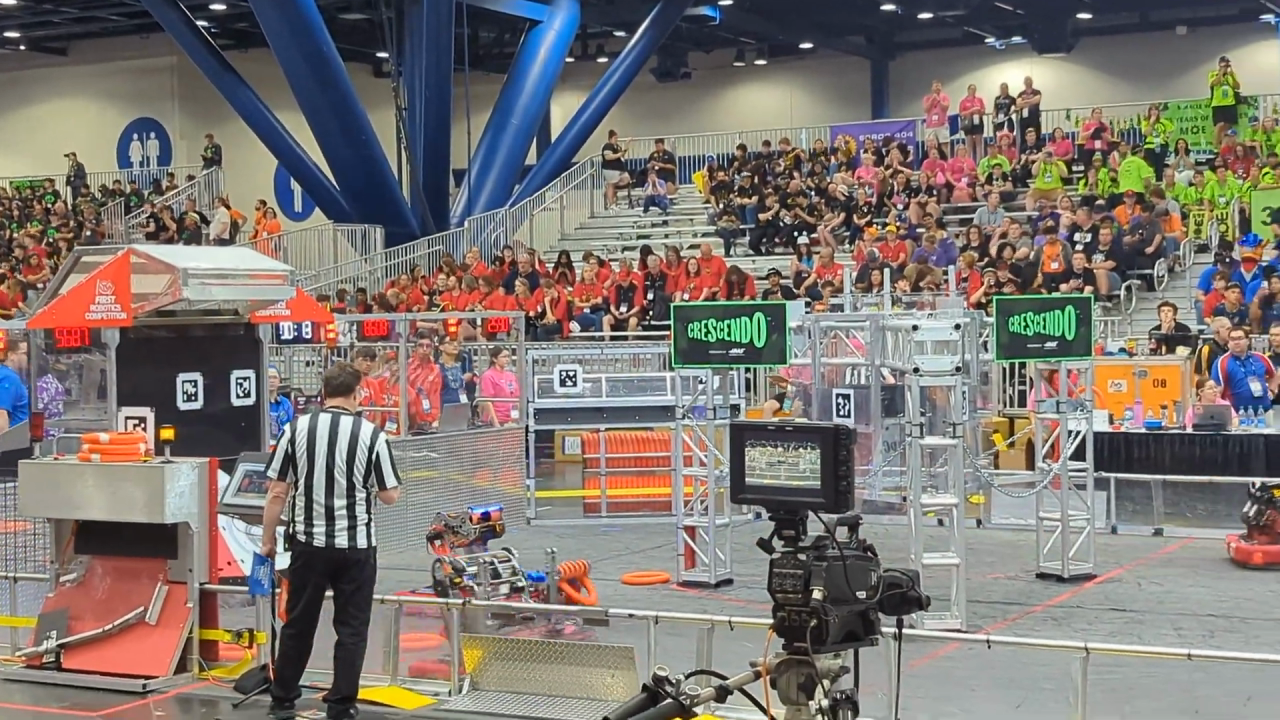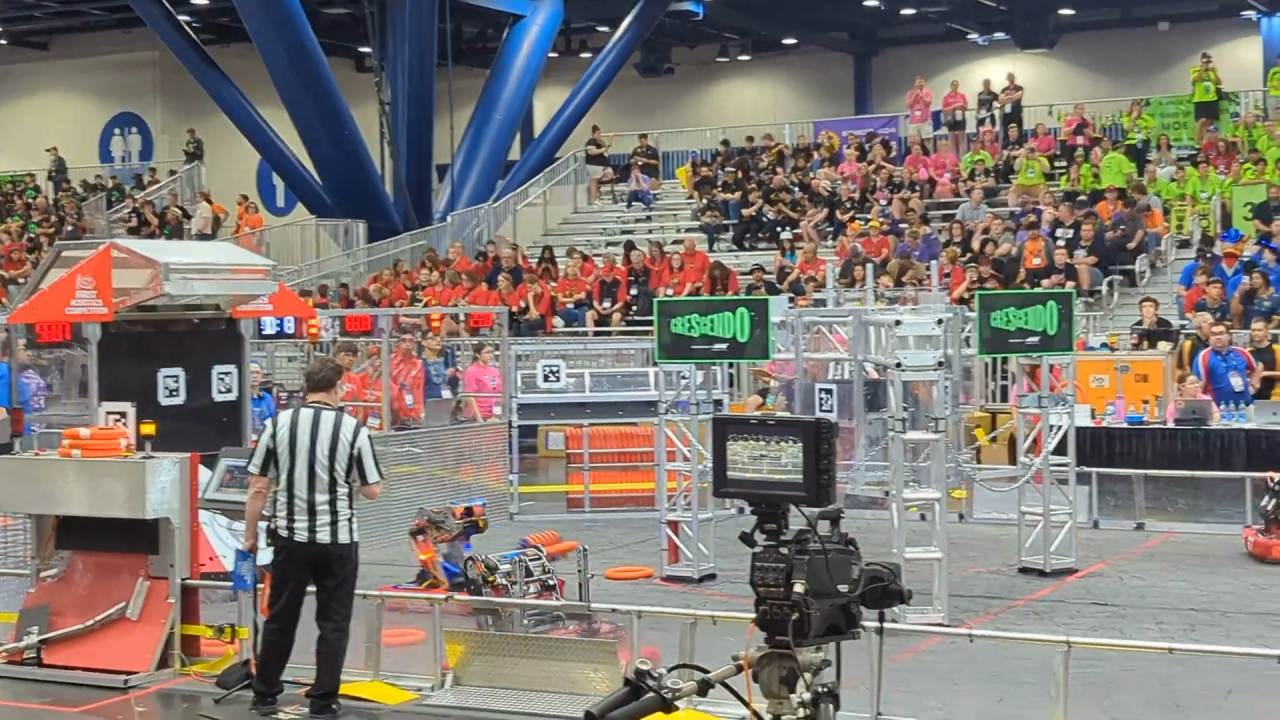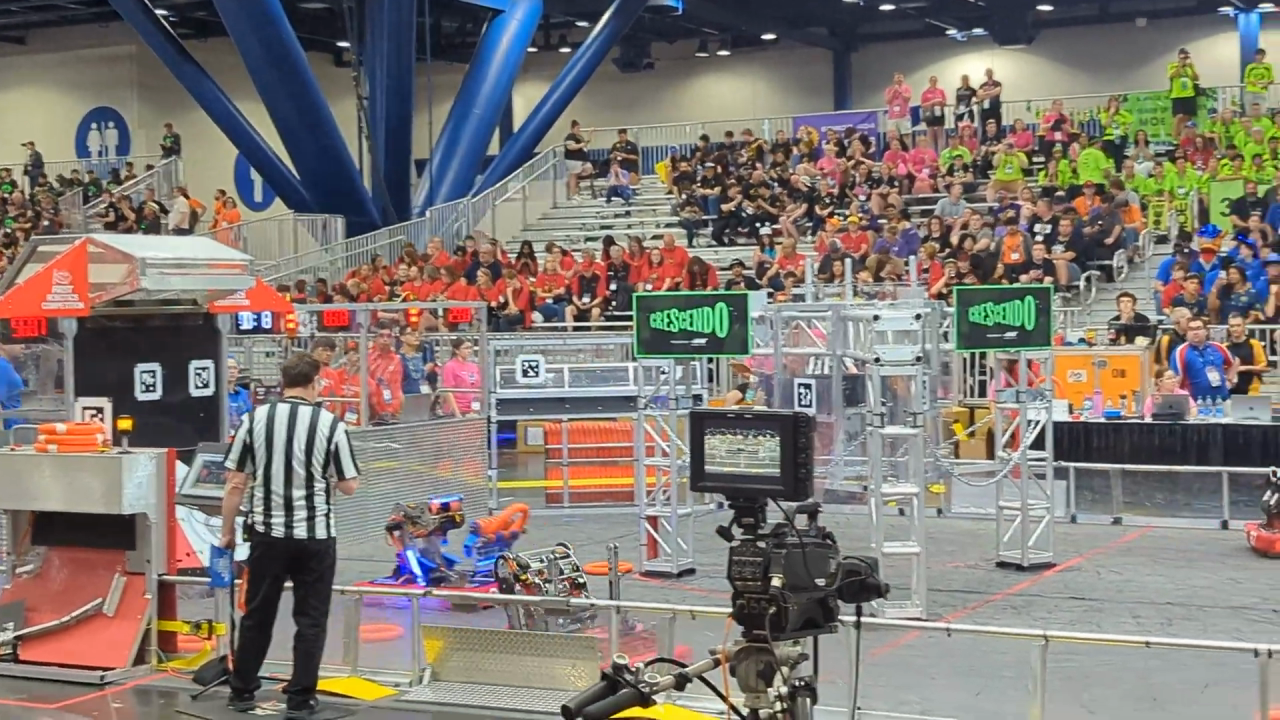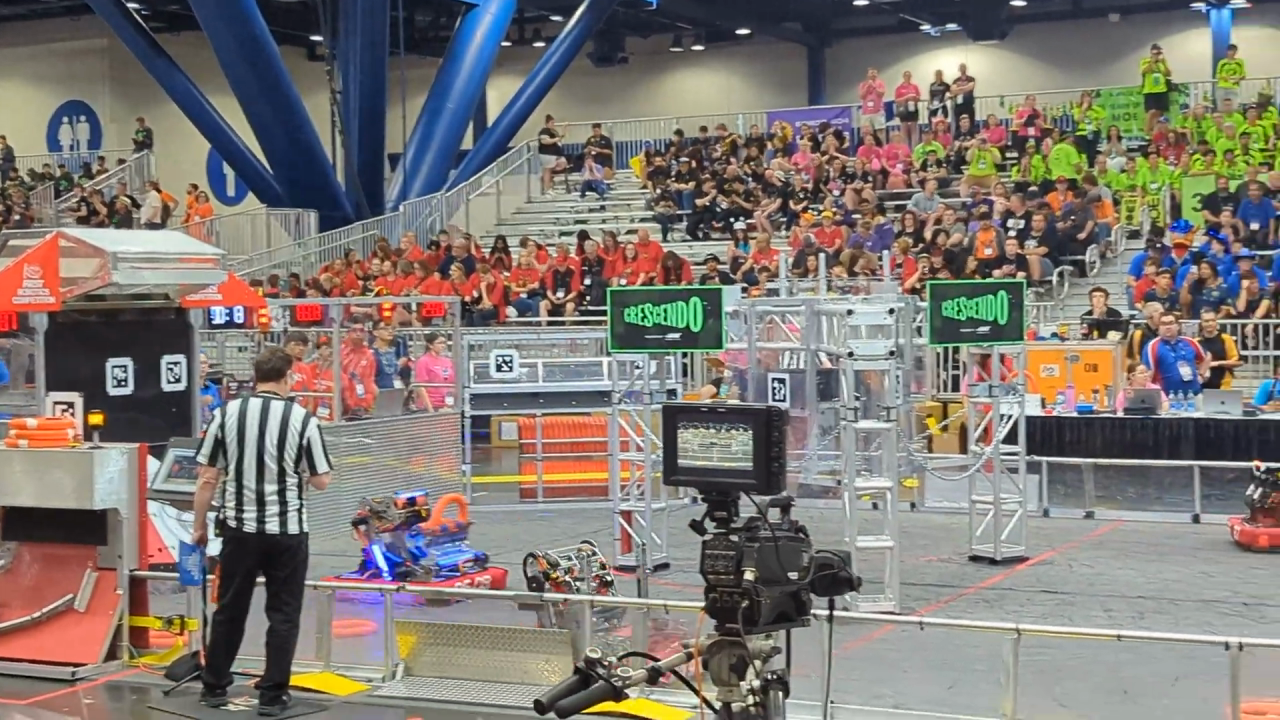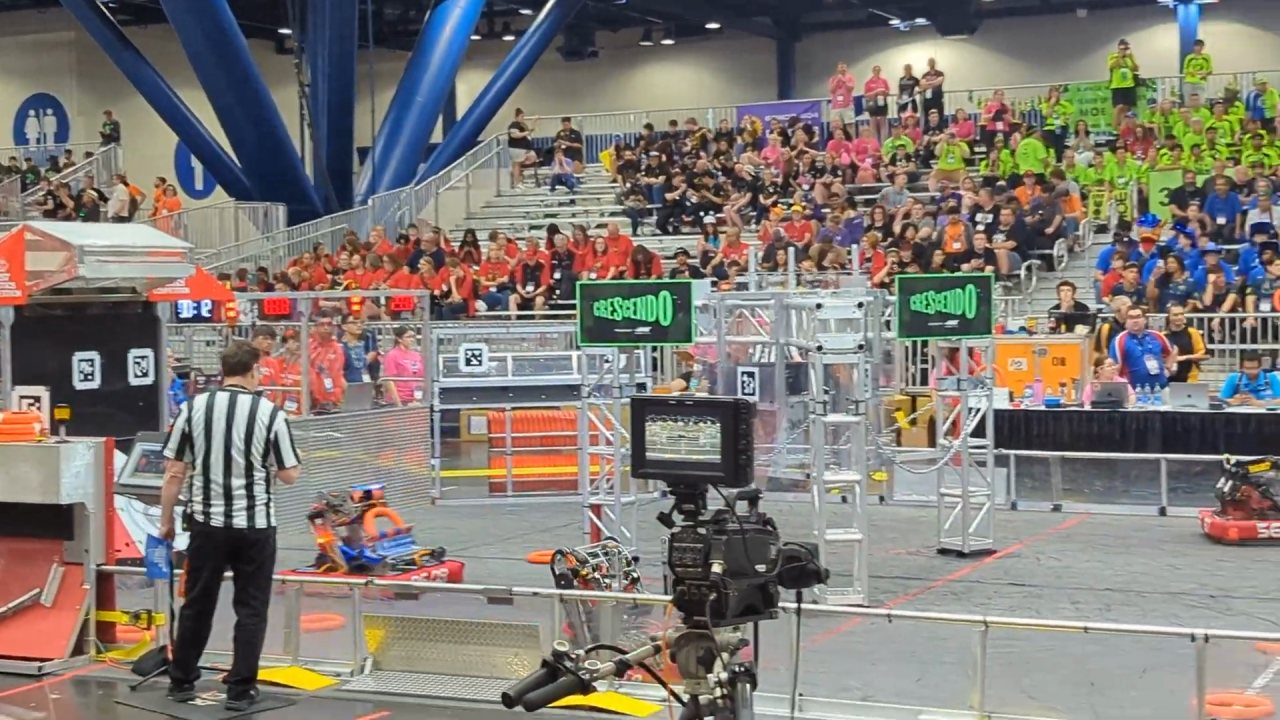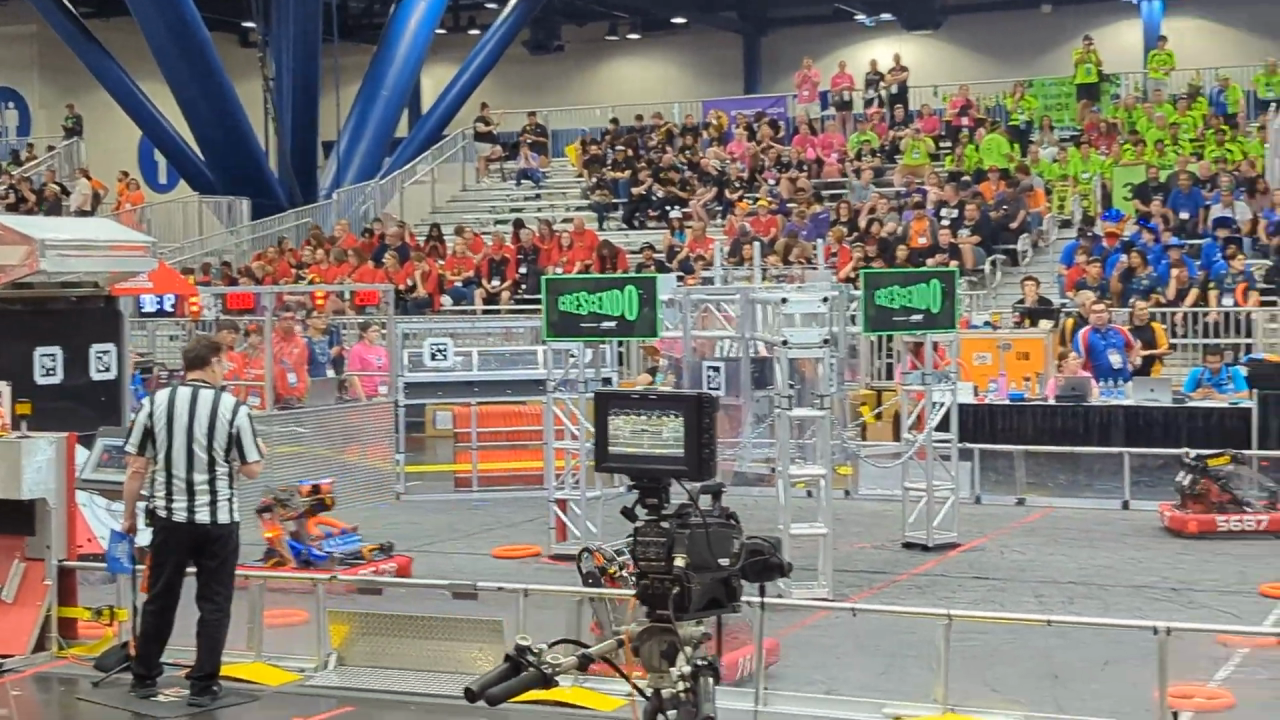
dt=0.1s
person 1, frame 1
left shoulder: (296, 429)
right shoulder: (371, 434)
left elbow: (277, 493)
right elbow: (390, 496)
left wrist: (268, 539)
left hip: (308, 543)
right hip: (355, 546)
left knee: (297, 623)
right knee: (351, 628)
person 1, frame 2
left shoulder: (278, 424)
right shoulder: (353, 429)
left elbow: (258, 488)
right elbow: (372, 491)
left wrist: (250, 534)
right wrist: (349, 476)
left hip: (290, 539)
right hip: (337, 541)
left knee: (280, 619)
right knee: (333, 624)
person 1, frame 3
left shoulder: (255, 419)
right shoulder: (330, 424)
left elbow: (235, 484)
right elbow: (349, 486)
left wrist: (227, 529)
right wrist: (325, 472)
left hip: (267, 534)
right hip: (315, 537)
left knee: (257, 615)
right knee: (311, 620)
person 1, frame 4
left shoulder: (227, 413)
right shoulder: (303, 419)
left elbow: (208, 478)
right elbow: (321, 481)
left wrist: (199, 525)
right wrist: (323, 462)
left hip: (239, 529)
right hip: (287, 532)
left knee: (229, 610)
right knee: (283, 615)
left ankle: (214, 687)
right ankle: (272, 694)
person 1, frame 5
left shoulder: (194, 407)
right shoulder: (270, 413)
left elbow: (175, 472)
right elbow: (289, 475)
left wrist: (167, 519)
right wrist: (294, 455)
left hip: (206, 524)
right hip: (254, 526)
left knee: (197, 604)
right knee: (251, 609)
left ankle: (181, 681)
right ankle: (240, 689)
person 1, frame 6
left shoulder: (155, 402)
right shoulder: (233, 408)
left elbow: (136, 467)
right elbow: (252, 470)
left wrist: (129, 514)
right wrist: (258, 450)
left hip: (169, 519)
right hip: (217, 521)
left knee: (159, 600)
right knee: (214, 605)
left ankle: (144, 677)
right ankle: (203, 685)
